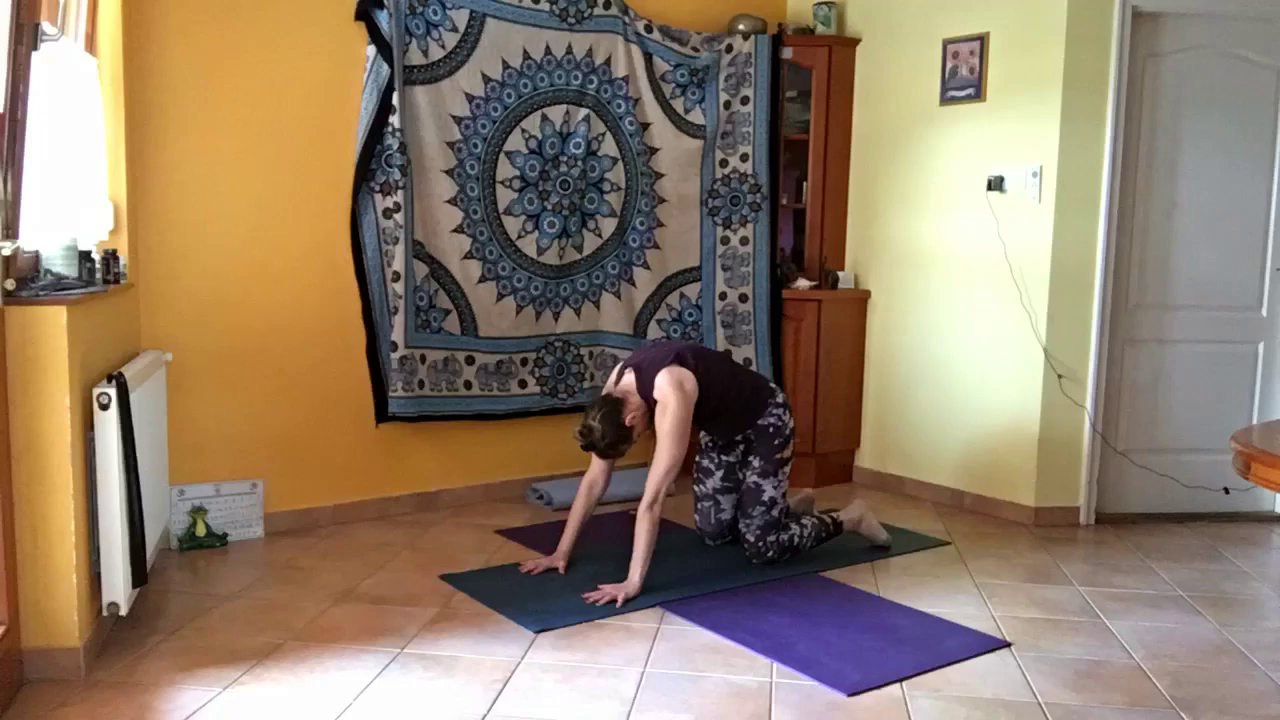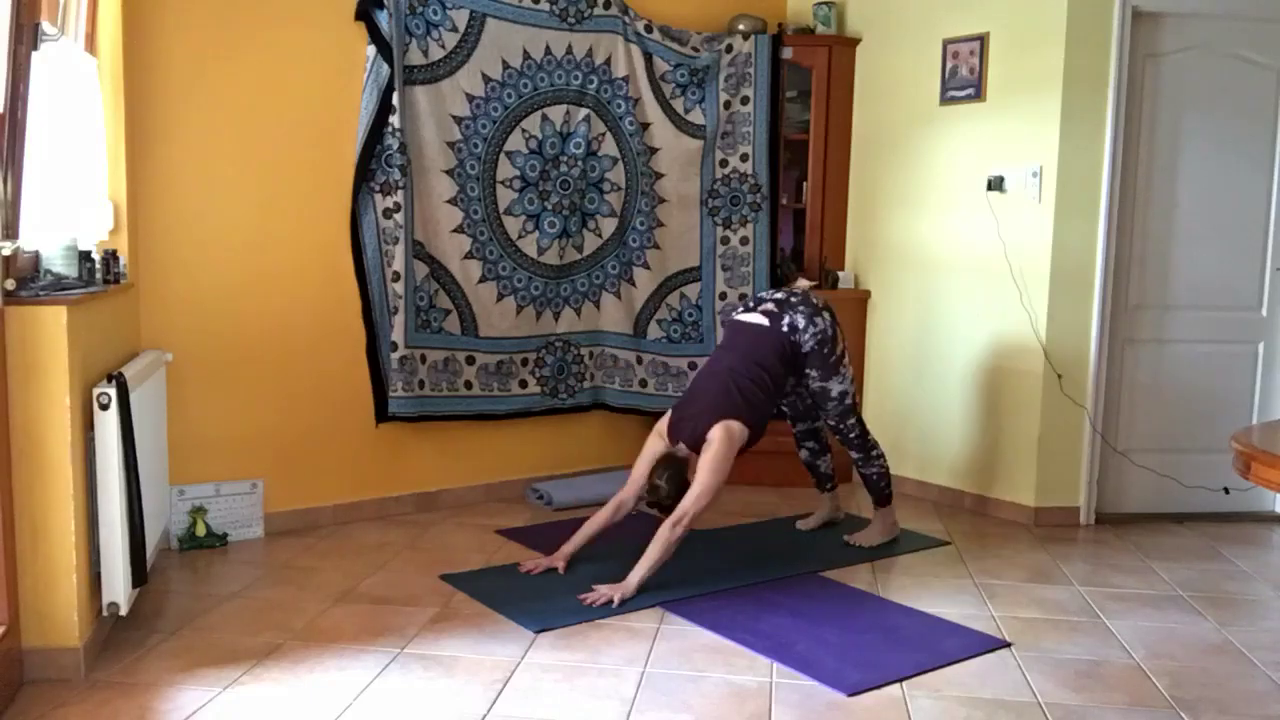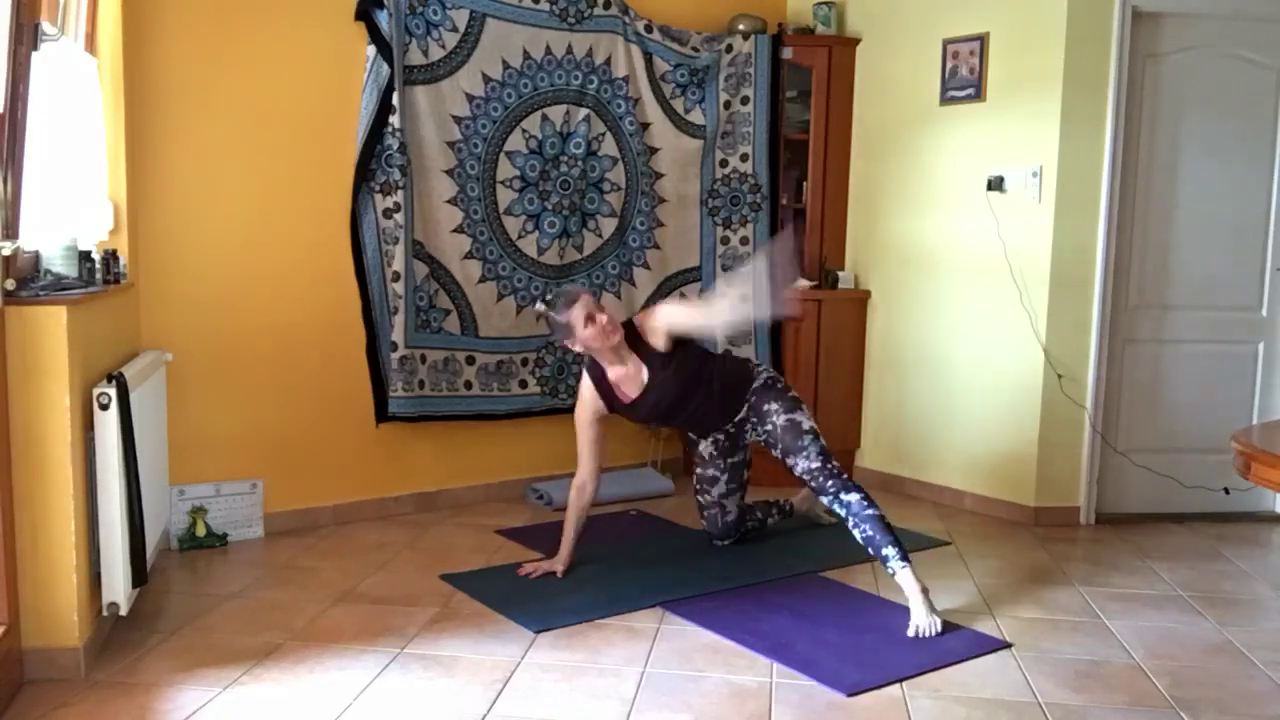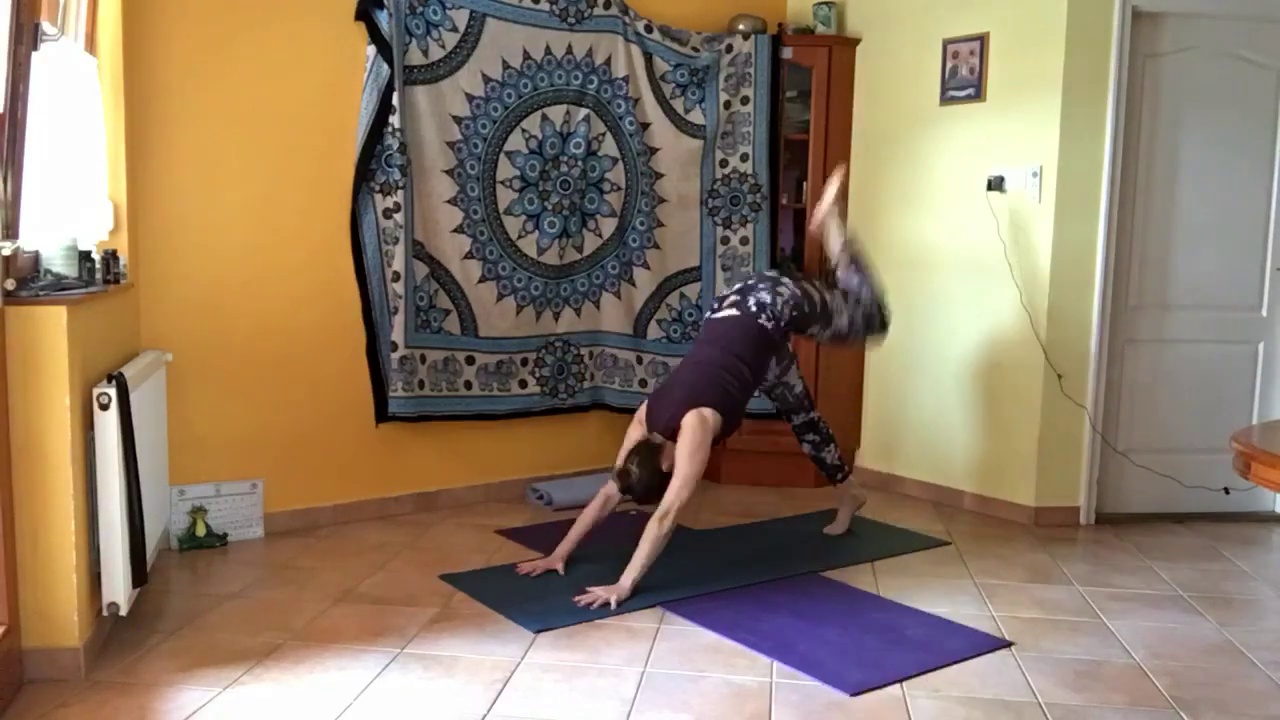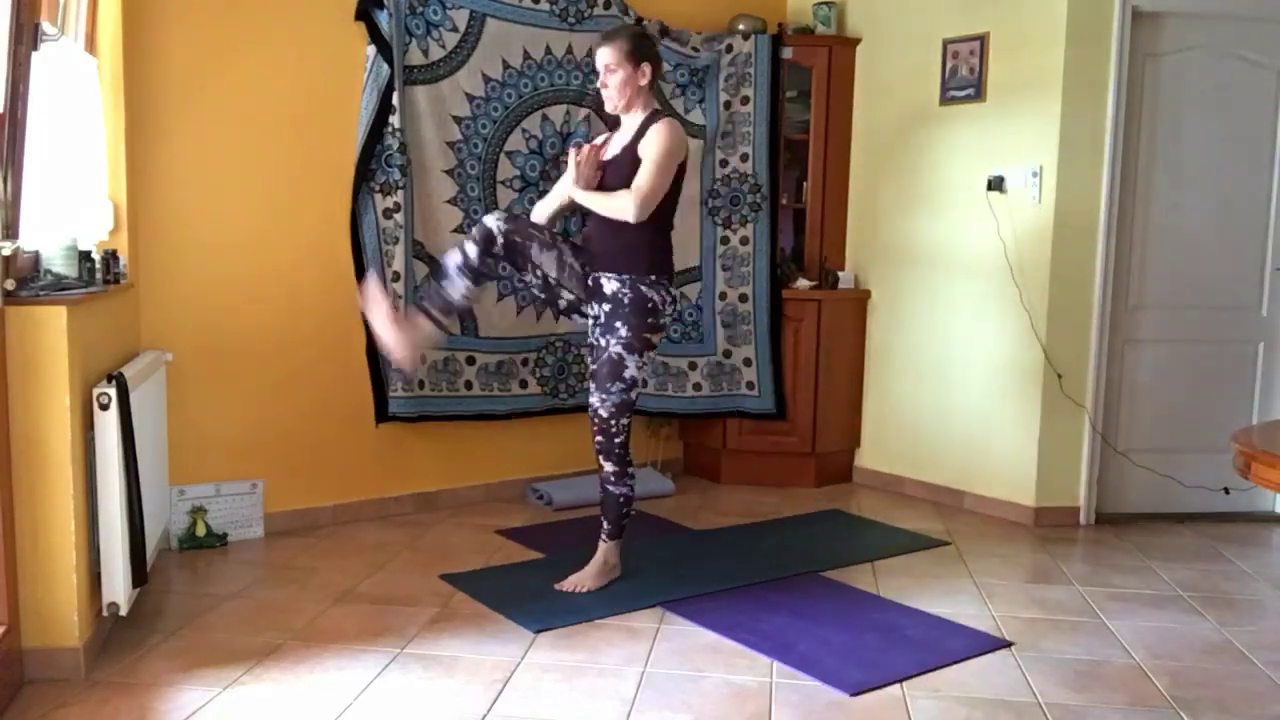
dt=0.7s
person 1, frame 1
left shoulder: (672, 389)
right shoulder: (615, 387)
left elbow: (653, 497)
right elbow: (595, 478)
left wrist: (633, 583)
right wrist: (563, 551)
left hip: (764, 418)
right hip: (722, 426)
left knee: (761, 546)
right knee: (712, 530)
left ankle: (848, 517)
right ankle: (790, 505)
person 1, frame 2
left shoulder: (720, 438)
right shoulder: (669, 429)
left elbow: (679, 523)
right elbow: (623, 500)
left wrist: (629, 585)
right wrist: (564, 552)
left ankle: (884, 516)
right ankle: (828, 502)
person 1, frame 3
left shoulder: (655, 324)
right shoulder: (591, 391)
left elbow: (715, 313)
right elbow: (585, 480)
right wrist: (563, 555)
left hip: (755, 394)
right hip: (711, 431)
left knee: (824, 476)
right knee: (722, 531)
left ankle: (909, 581)
right ankle: (798, 506)
person 1, frame 4
left shoulder: (694, 424)
right shoulder: (646, 422)
left elbow: (666, 516)
right elbow: (609, 493)
left wrist: (624, 585)
right wrist: (558, 556)
left hip: (768, 305)
right hip: (732, 313)
right knee: (800, 414)
right ankle: (848, 491)
person 1, frame 5
left shoulder: (665, 134)
right shoulder: (605, 137)
left elbow: (637, 208)
right elbow: (540, 218)
left wrist: (581, 189)
right wrist: (571, 179)
left hip: (636, 295)
right hip: (594, 280)
left knee: (609, 424)
right knee: (495, 233)
left ankle: (608, 556)
right ankle: (418, 329)
